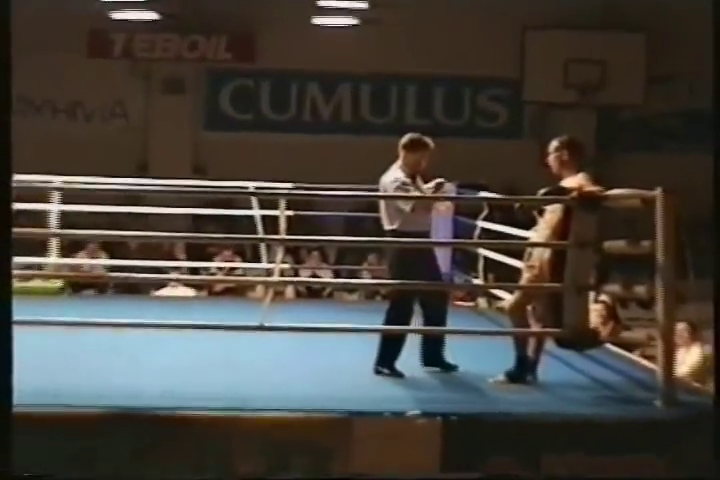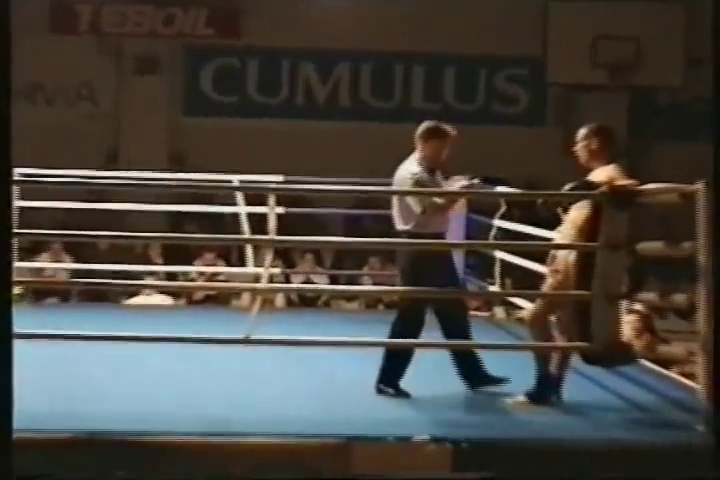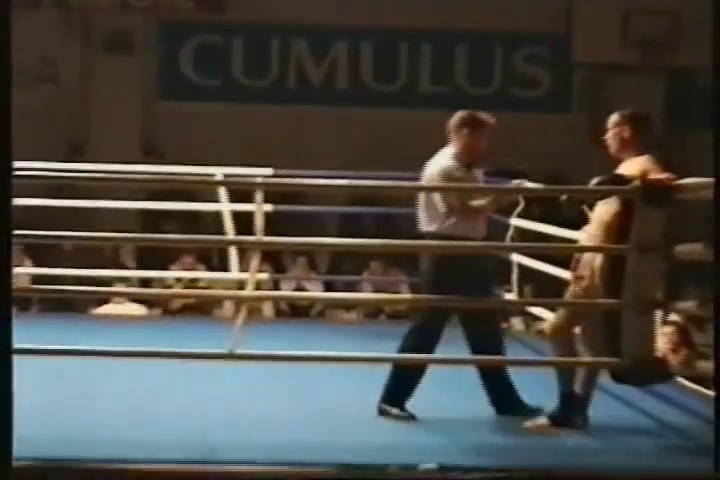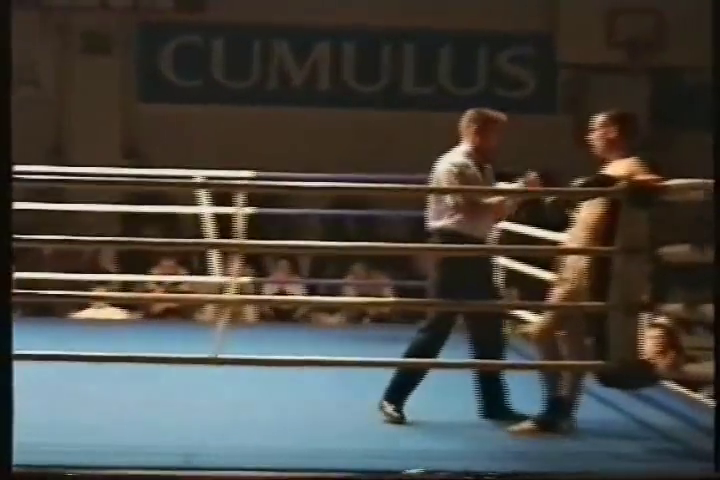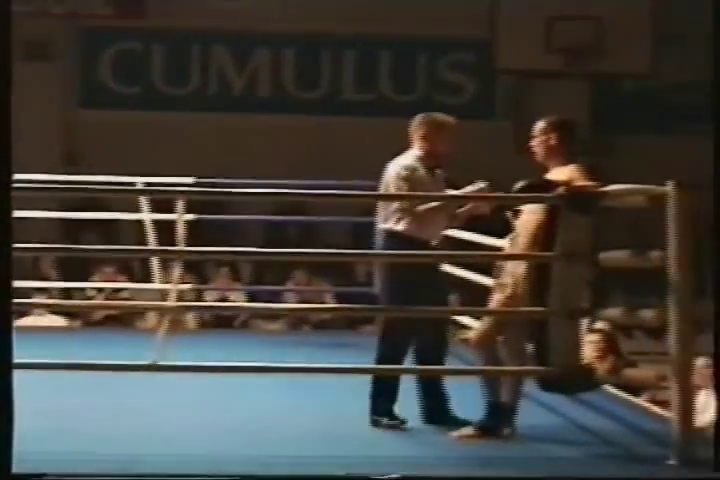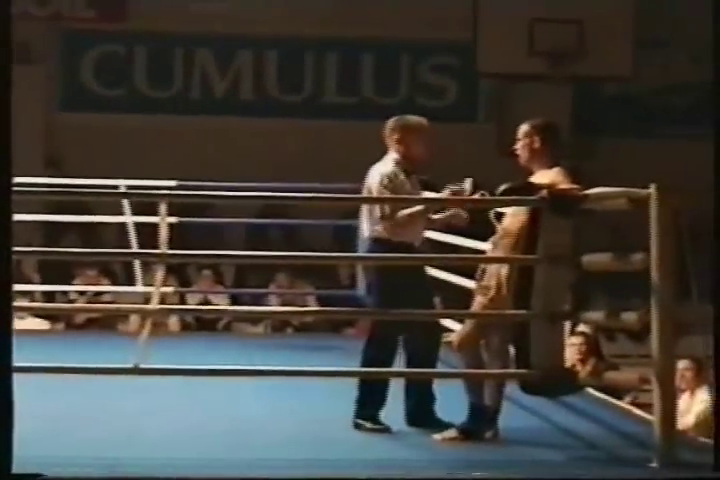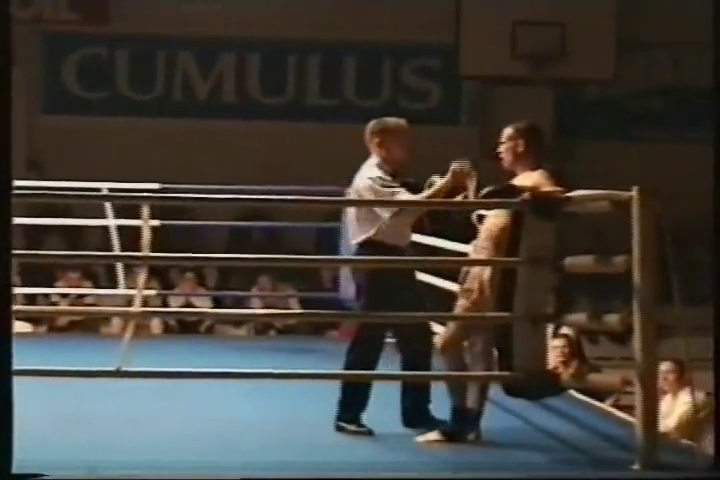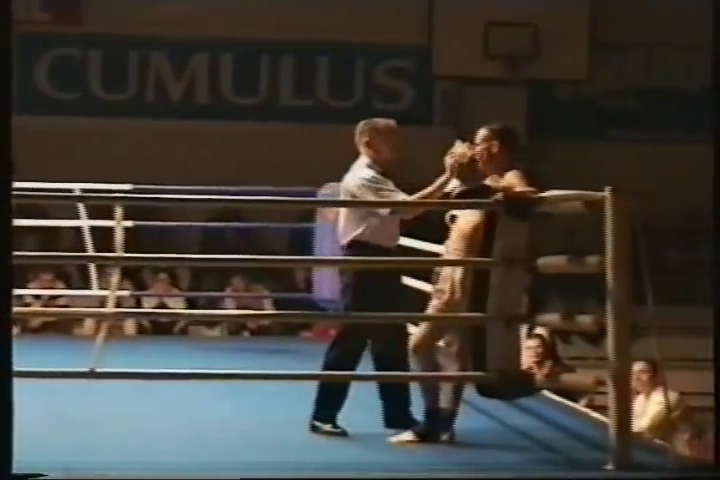
dt=0.2s
person 1, frame 1
left shoulder: (581, 181)
right shoulder: (566, 184)
left elbow: (599, 194)
left hip: (550, 257)
right hip: (540, 255)
left knee: (515, 306)
right knee: (539, 311)
left ankle: (524, 367)
right ankle: (525, 367)
person 1, frame 2
left shoulder: (612, 174)
right shoulder: (596, 176)
left elbow: (631, 187)
left hip: (576, 261)
right hip: (565, 258)
left knee: (537, 316)
right knee: (565, 323)
left ankle: (547, 386)
right ankle: (548, 386)
person 1, frame 3
left shoulder: (644, 165)
right shoulder: (626, 168)
left elbow: (668, 183)
left hip: (604, 265)
right hip: (591, 262)
left knee: (558, 329)
right knee: (591, 335)
left ankle: (572, 406)
right ankle: (573, 406)
person 1, frame 4
left shoulder: (631, 167)
right shoulder: (610, 171)
left elbow: (653, 184)
left hip: (588, 268)
right hip: (575, 265)
left knee: (544, 332)
right knee: (572, 336)
left ankle: (558, 411)
right ankle: (559, 412)
person 1, frame 5
left shoulder: (571, 174)
right shoulder: (551, 178)
left hip: (528, 274)
right hip: (515, 271)
left knee: (484, 337)
right knee: (512, 342)
left ankle: (499, 415)
right ankle: (500, 416)
person 1, frame 6
left shoulder: (554, 177)
right shoulder: (535, 182)
left hip: (511, 276)
right hip: (497, 272)
left knee: (465, 340)
right knee: (494, 345)
right ankle: (483, 419)
person 1, frame 7
left shoulder: (537, 179)
right shoulder: (517, 184)
left elbow: (558, 196)
right elbow: (487, 221)
left hip: (492, 278)
right hip: (480, 274)
left knee: (449, 343)
right knee: (479, 347)
right ankle: (466, 421)
person 1, frame 8
left shoulder: (511, 179)
right shoulder: (485, 183)
left elbow: (530, 197)
right wrist: (459, 174)
left hip: (464, 277)
right hip: (453, 274)
left knee: (421, 344)
right knee: (455, 348)
right ankle: (440, 422)
person 2, frame 1
left shoulder: (414, 178)
right shoulder: (393, 180)
left elbow: (424, 205)
right elbow: (419, 205)
left wrist: (431, 191)
right wrist: (432, 191)
left hip: (421, 242)
right hip: (404, 244)
left knee: (436, 298)
right knee: (401, 305)
left ankle: (433, 355)
right ankle: (384, 362)
person 2, frame 2
left shoulder: (431, 173)
right shoulder: (410, 174)
left elbow: (439, 205)
right elbow: (430, 210)
left wrist: (454, 191)
right wrist: (456, 192)
left hip: (436, 246)
right hip: (418, 248)
left knee: (454, 311)
right knee: (411, 315)
left ankle: (473, 373)
right ankle: (387, 380)
person 2, frame 3
left shoulder: (469, 169)
right shoulder: (442, 169)
right elbow: (458, 212)
left wrist: (492, 201)
right wrist: (493, 200)
left hip: (469, 253)
right hip: (445, 252)
left knee: (485, 327)
right knee: (428, 327)
left ankle: (505, 398)
right ankle: (392, 399)
person 2, frame 4
left shoulder: (483, 169)
right shoulder: (451, 165)
left elbow: (488, 213)
right elbow: (467, 209)
left wrist: (513, 199)
right wrist: (508, 196)
left hip: (475, 250)
right hip: (453, 249)
left knee: (488, 328)
right knee: (438, 325)
left ankle: (494, 403)
right ankle: (394, 398)
person 2, frame 5
left shoulder: (434, 174)
right shoulder: (401, 169)
left elbow: (440, 219)
right elbow: (413, 214)
left wrist: (468, 208)
right wrist: (455, 200)
left hip: (423, 254)
right hip: (400, 253)
left knee: (432, 333)
right knee: (397, 332)
left ankle: (435, 408)
right ankle: (381, 408)
person 2, frame 6
left shoulder: (409, 177)
right shoulder: (383, 175)
right elbow: (394, 222)
left wrist: (444, 217)
left hip: (407, 258)
right hip: (386, 258)
left knee: (425, 334)
right knee: (384, 337)
left ankle: (420, 409)
right ankle: (366, 412)
person 2, frame 7
left shoulder: (389, 178)
right shoulder: (370, 179)
left elbow: (405, 215)
right elbow: (411, 207)
left wrist: (442, 189)
right wrist: (449, 182)
left hip: (395, 261)
right hip: (375, 262)
left knee: (416, 337)
right knee: (368, 340)
left ankle: (416, 411)
right ankle: (347, 416)
person 2, frame 8
left shoulder: (376, 178)
right shoulder: (361, 179)
left elbow: (400, 212)
right elbow: (409, 206)
right wrist: (446, 177)
left hip: (382, 261)
right hip: (364, 262)
left knee: (392, 340)
right knee: (351, 339)
left ankle: (397, 412)
right ankle: (323, 416)
